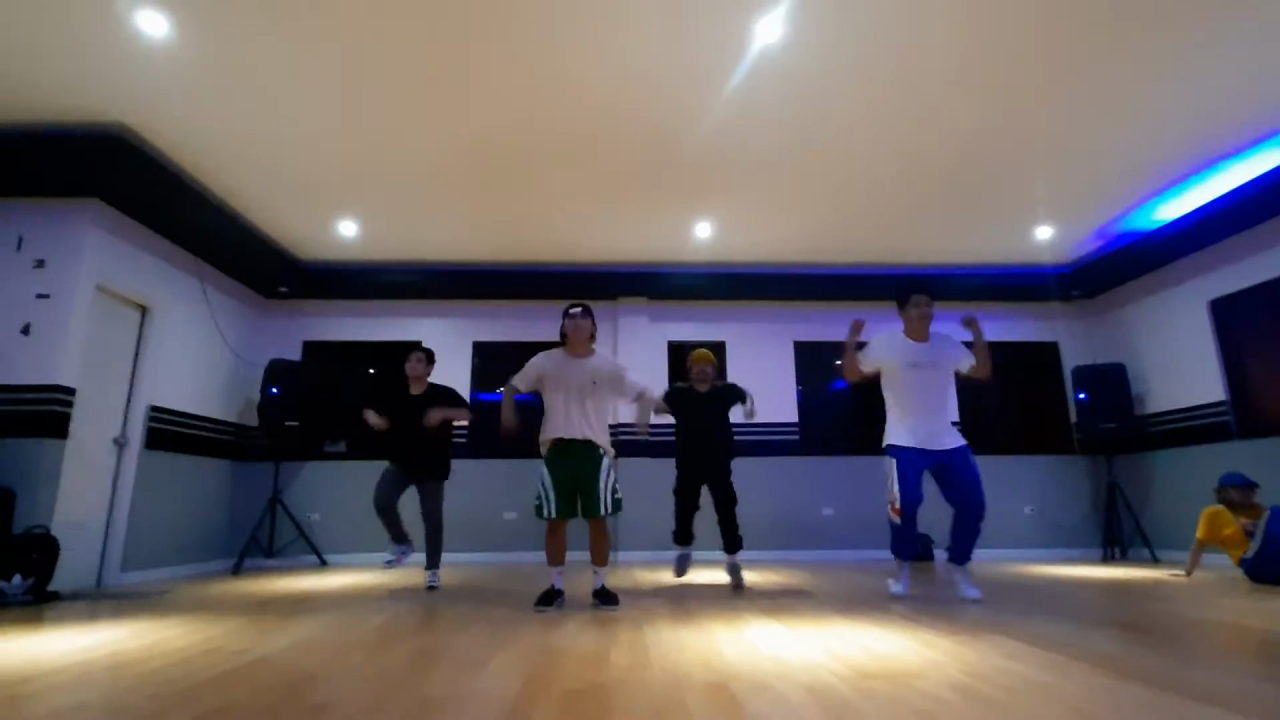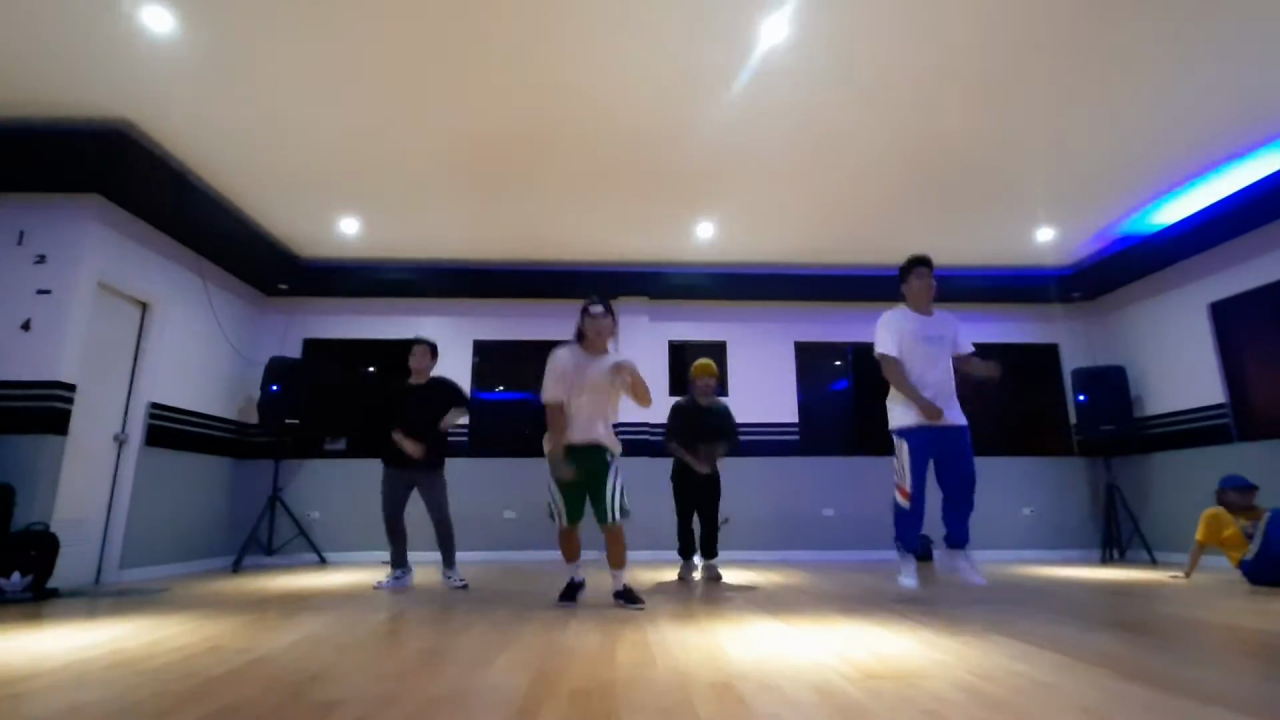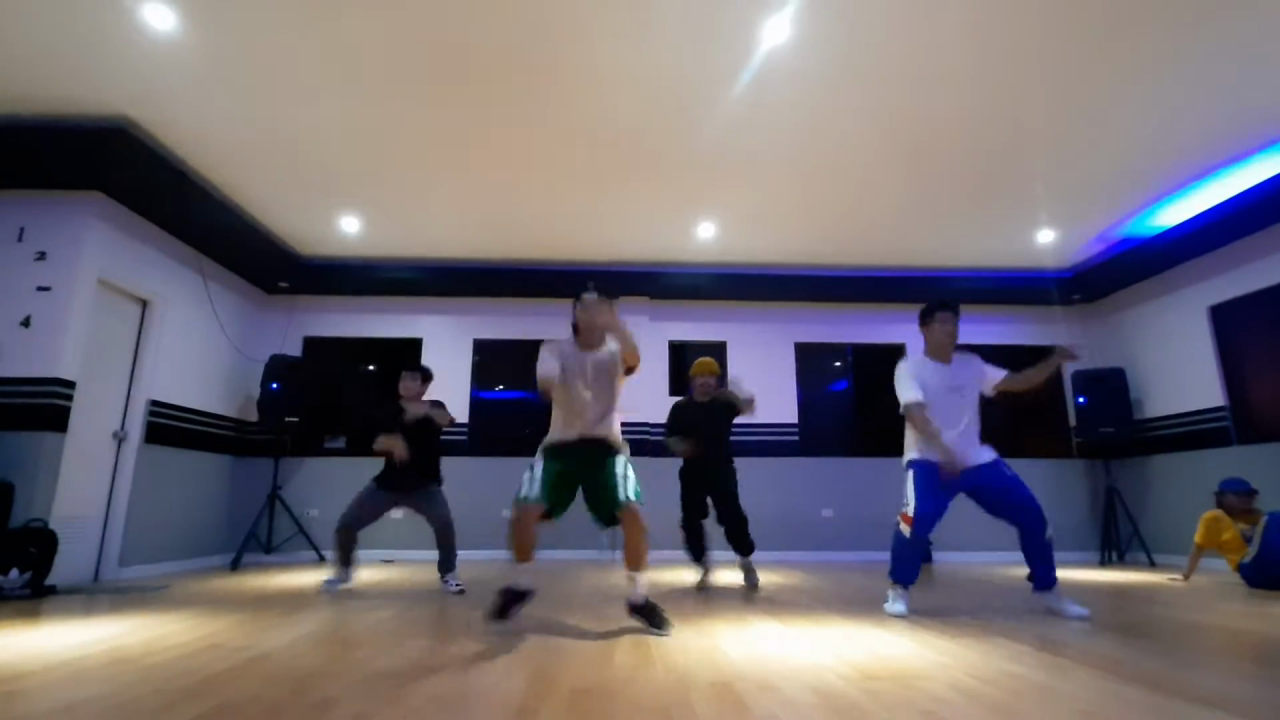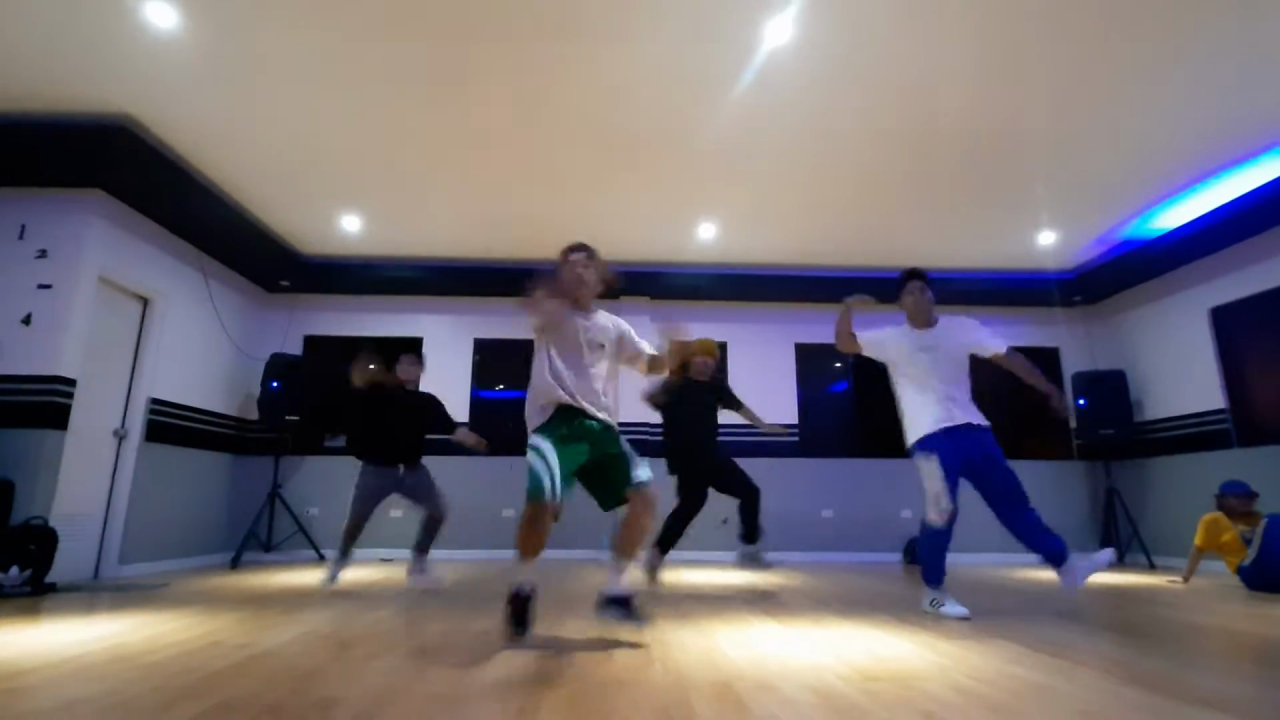
dt=0.5s
person 1, frame 1
left shoulder: (608, 365)
right shoulder: (545, 361)
left elbow: (638, 393)
right elbow: (514, 385)
left wrist: (646, 405)
right wrist: (507, 405)
left hip: (595, 449)
right hip: (557, 448)
left knee: (598, 521)
right knee: (555, 521)
left ankle: (600, 586)
right ankle: (556, 586)
person 1, frame 2
left shoulder: (619, 362)
right shoulder: (562, 358)
left elbow: (644, 399)
right elbow: (553, 408)
left wrist: (630, 374)
right wrist: (557, 454)
left hip: (602, 451)
right hip: (566, 451)
left knee: (613, 527)
right knee: (567, 526)
left ankle: (620, 587)
right ankle: (576, 578)
person 1, frame 3
left shoulder: (617, 354)
right shoulder: (555, 348)
left elbow: (632, 358)
right elbow: (546, 382)
left wrist: (612, 325)
right wrist: (560, 388)
left hip: (605, 446)
right hip: (561, 445)
left knee: (632, 517)
right knee: (525, 511)
left ankle: (639, 599)
right ankle: (519, 586)
person 1, frame 4
left shoulder: (613, 326)
right shoulder: (550, 314)
left elbow: (651, 363)
right elbow: (537, 304)
left wrist: (667, 355)
left hip: (600, 426)
right hip: (554, 420)
left knee: (642, 499)
right knee: (541, 506)
left ankle: (615, 591)
right ankle: (523, 589)
person 2, frame 1
left shoulder: (948, 345)
right shoulder: (884, 345)
left elbow: (982, 371)
right elbow: (851, 374)
left wrist: (978, 336)
right wrist: (852, 342)
left hip: (947, 442)
right hip: (904, 442)
left knee: (972, 505)
right knee: (906, 503)
left ankle: (959, 567)
right ankle: (903, 567)
person 2, frame 2
left shoulder: (948, 323)
right shoulder: (891, 321)
left elbow: (966, 361)
right elbow: (889, 366)
left wrist: (984, 367)
right wrist: (920, 403)
left hip: (951, 419)
right hip: (910, 419)
left knee: (962, 486)
right knee: (911, 488)
left ankle: (956, 553)
right ankle: (907, 560)
person 2, frame 3
left shoulder: (971, 364)
right shoulder: (910, 368)
left elbow: (1016, 382)
right elbow: (915, 414)
left wrist: (1053, 362)
right wrist: (944, 452)
left hip: (977, 460)
right hip: (929, 460)
left knee: (1031, 517)
right knee: (917, 518)
left ankle: (1048, 591)
right ankle: (898, 590)
person 2, frame 4
left shoulder: (962, 327)
right shoulder: (890, 337)
left elbow: (1007, 356)
right elbow: (846, 344)
left wrist: (1049, 389)
right wrist: (848, 310)
left hip: (969, 427)
right hip: (931, 432)
left knee: (1009, 498)
right knee: (943, 509)
left ankle: (1065, 564)
right ankle: (935, 592)
person 3, frame 1
left shoulder: (443, 394)
right shoulder: (395, 397)
left elbow: (467, 413)
right elbow: (370, 412)
left wrist: (443, 413)
right wrist: (373, 418)
left hip: (432, 466)
right hip: (400, 463)
left knee: (432, 519)
right knee: (381, 500)
left ankle: (432, 570)
right ankle: (402, 544)
person 3, frame 2
left shoulder: (443, 387)
right shoulder: (398, 392)
left elbow: (463, 406)
right elbow: (392, 425)
left wrist: (453, 416)
right wrist: (405, 442)
left hip: (432, 464)
right hip: (398, 464)
left knee: (441, 519)
right knee: (391, 518)
left ankle: (449, 569)
right ankle: (400, 570)
person 3, frame 3
left shoulder: (435, 408)
right shoulder: (390, 413)
left elbow: (446, 421)
right elbow: (377, 445)
left wrist: (425, 410)
right wrist: (392, 442)
left hip: (424, 485)
right hip: (388, 484)
left knee: (443, 522)
right knee: (346, 524)
left ankle: (448, 574)
right ankle: (343, 571)
person 3, frame 4
left shoulder: (429, 401)
right shoulder: (383, 391)
left elbow: (452, 429)
right elbow: (358, 382)
left wrist: (471, 439)
right wrist: (366, 370)
left hip: (411, 469)
right hip: (379, 467)
left knee: (438, 510)
right knee: (358, 516)
left ankle: (419, 560)
right ankle: (341, 558)
person 4, frame 1
left shoulder: (724, 391)
right shoulder: (679, 393)
left elbow: (744, 395)
right elbow: (660, 406)
left wrist: (749, 404)
right wrist: (660, 406)
left hip: (718, 462)
right hip: (688, 462)
left knee: (727, 510)
right knee: (684, 508)
left ankle: (732, 562)
right ankle: (684, 551)
person 4, frame 2
left shoulder: (722, 411)
right shoulder: (681, 408)
left elbow: (730, 441)
right elbow: (672, 442)
left wrist: (711, 453)
right wrist: (691, 460)
left hip: (710, 476)
right hip: (684, 474)
left knee: (709, 521)
right knee: (684, 520)
left ankle: (709, 563)
right ankle: (687, 562)
person 4, frame 3
left shoulder: (725, 404)
right shoulder: (680, 409)
left elbow: (749, 408)
right elbow: (672, 438)
left wrist: (734, 395)
right wrist: (679, 445)
left hip: (722, 473)
right hip: (692, 475)
left knee: (734, 519)
right knee: (691, 522)
left ankle: (746, 562)
right ankle: (704, 567)
person 4, frame 4
left shoulder: (715, 385)
right shoulder: (677, 386)
left elbow: (736, 405)
right elbow: (653, 399)
left wrist: (762, 424)
left hip: (710, 455)
right hip: (688, 458)
left knee: (749, 491)
right knee: (688, 508)
left ankle: (750, 548)
right ankle: (656, 555)
